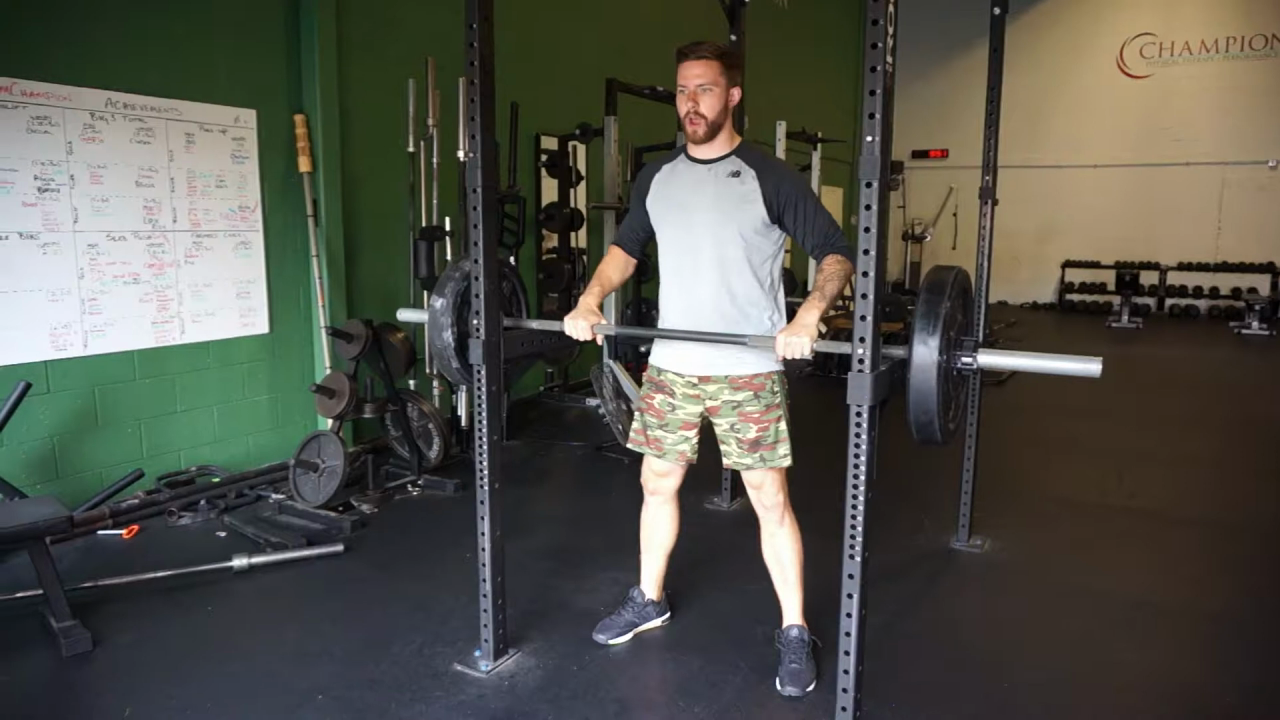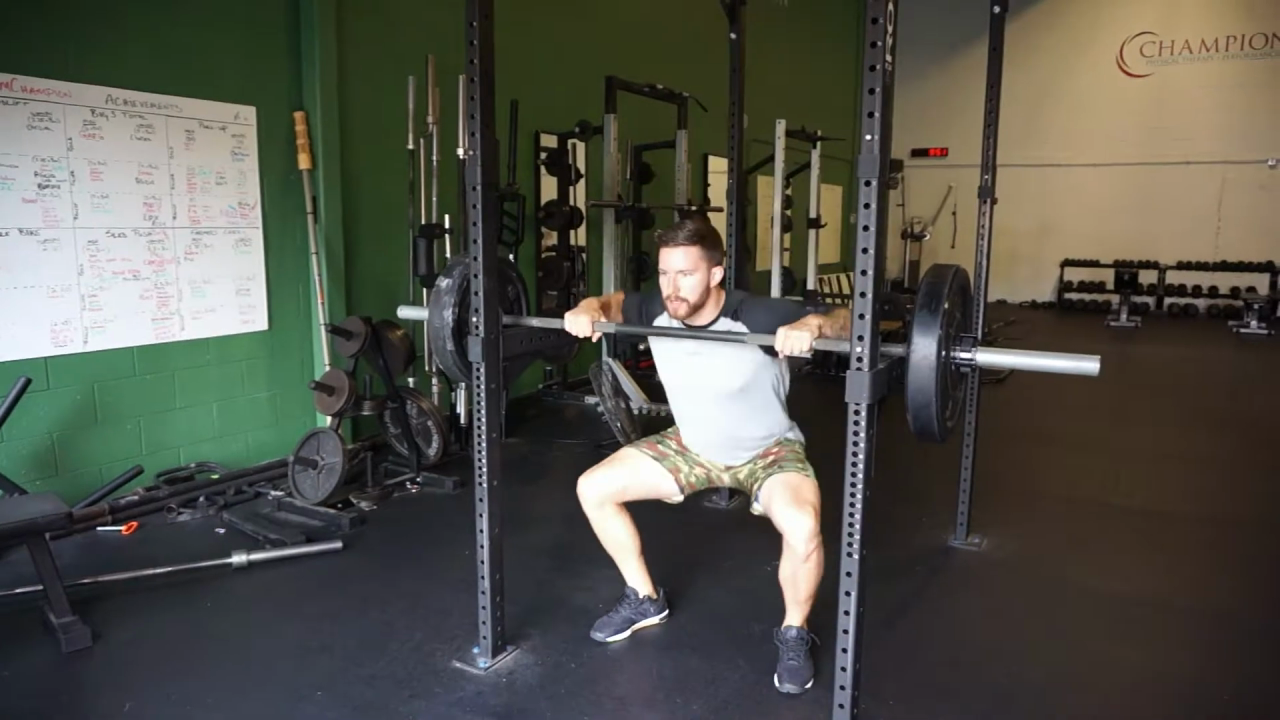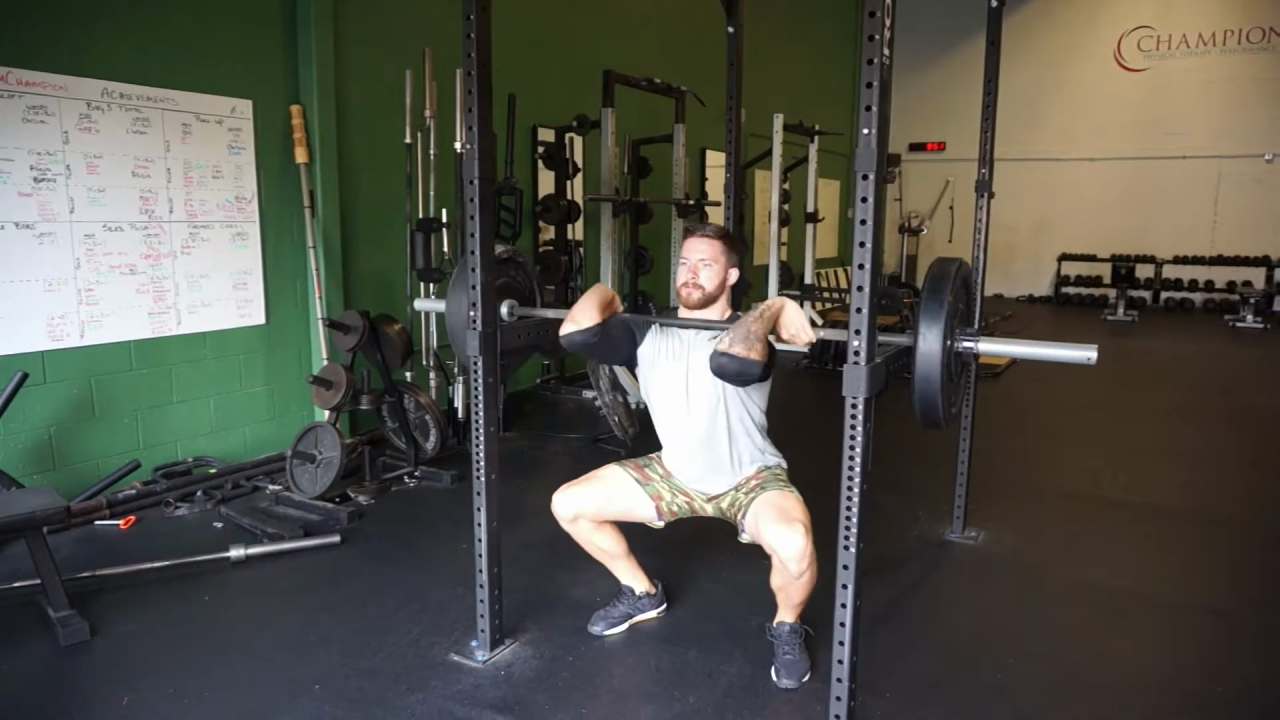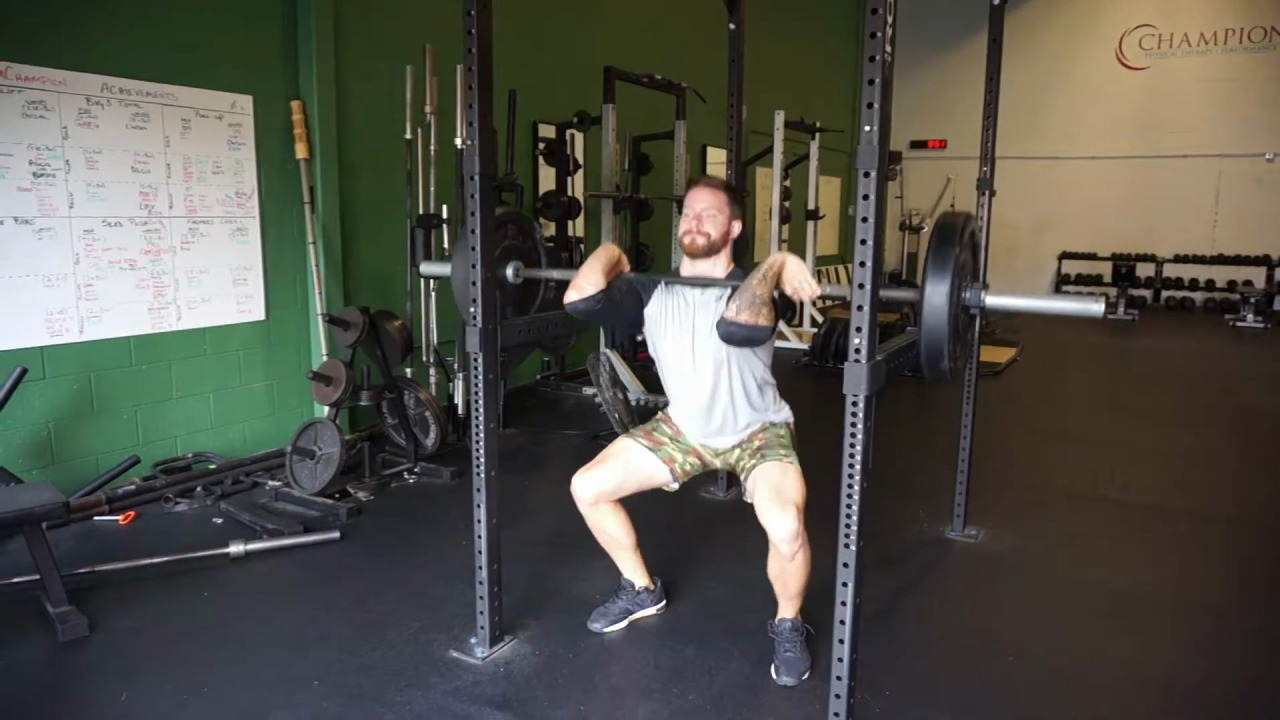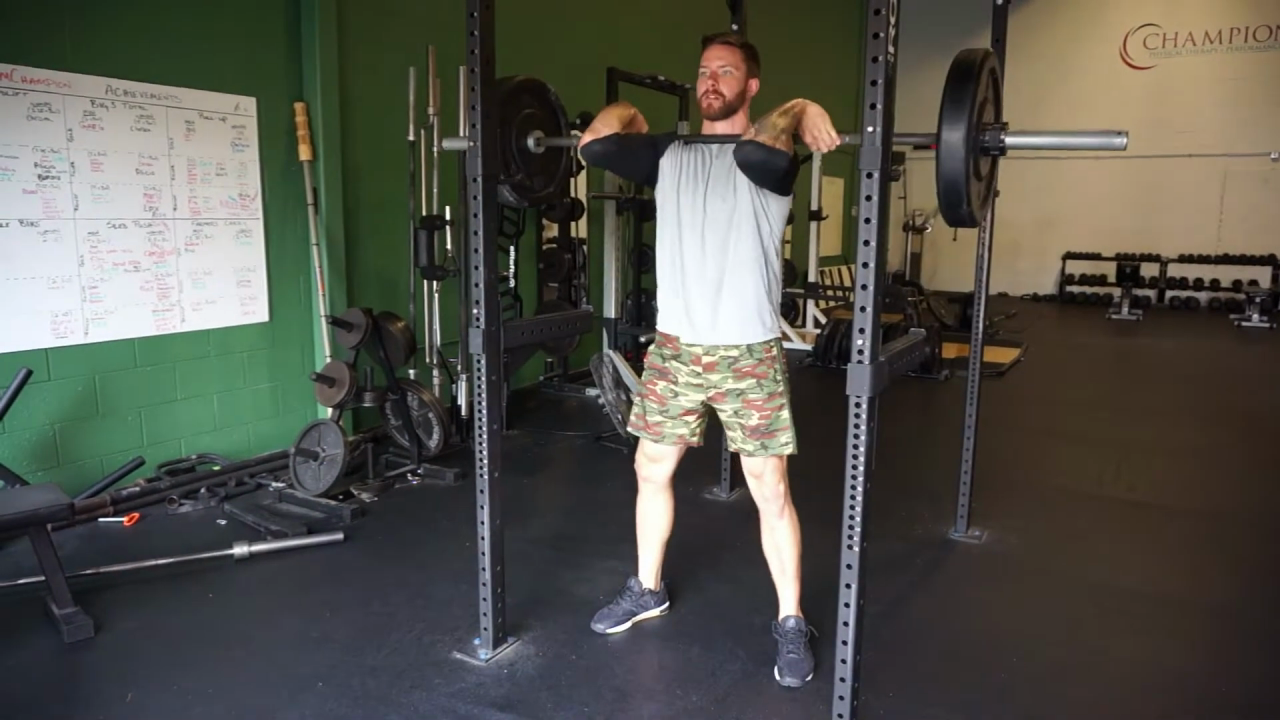
dt=1s
person 1, frame 1
left shoulder: (768, 176)
right shoulder: (657, 176)
left elbow: (835, 251)
right elbow: (627, 246)
left wrist: (807, 316)
right wrist: (590, 300)
left hip: (748, 369)
right hip: (671, 364)
left knee: (770, 500)
right knee: (658, 485)
left ankle: (794, 634)
right ankle: (650, 599)
person 1, frame 2
left shoulder: (758, 318)
right shoulder: (657, 311)
left elbow: (845, 320)
right elbow: (621, 303)
left wrist: (811, 325)
right wrist: (592, 307)
left hip: (768, 450)
right hip: (692, 444)
left knee: (802, 527)
right knee: (593, 489)
left ankle: (793, 635)
right ankle: (645, 599)
person 1, frame 3
left shoulder: (746, 336)
right shoulder: (648, 334)
left elbow: (728, 361)
right elbow: (574, 334)
left wrist: (775, 309)
right wrist: (601, 294)
left hip: (749, 478)
right hip: (674, 473)
left knee: (793, 546)
right knee: (568, 505)
left ankle: (786, 629)
right ankle: (642, 594)
person 1, frame 4
left shoulder: (749, 295)
right shoulder: (652, 292)
left elbow: (737, 328)
right elbow: (580, 301)
left wrist: (777, 265)
right wrist: (608, 253)
left hip: (757, 432)
right hip: (682, 428)
left knee: (785, 528)
right knee: (587, 488)
left ankle: (787, 626)
right ankle: (641, 590)
person 1, frame 5
left shoulder: (769, 158)
right shoulder: (668, 153)
left elbow: (755, 148)
right elbow: (595, 145)
left wrist: (798, 111)
right wrist: (627, 112)
left hip: (747, 351)
right hip: (674, 345)
left knee: (769, 491)
right knee: (651, 472)
left ankle: (791, 623)
right ankle: (647, 589)
